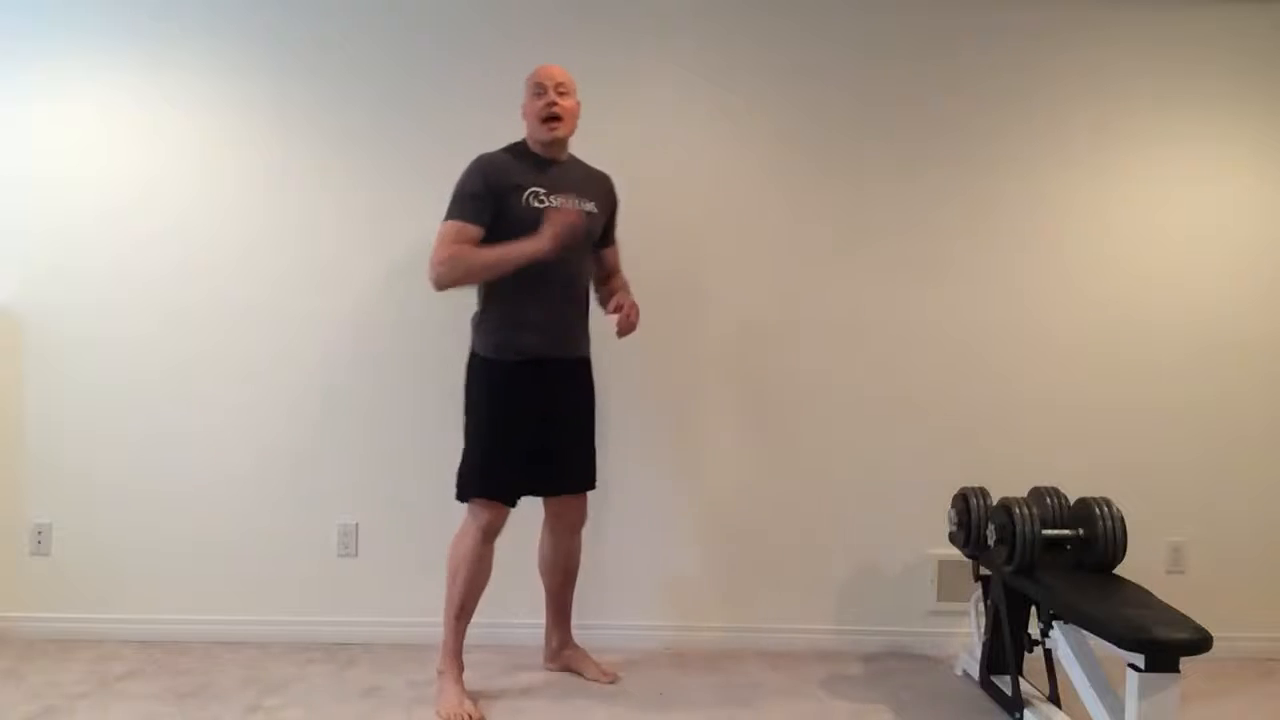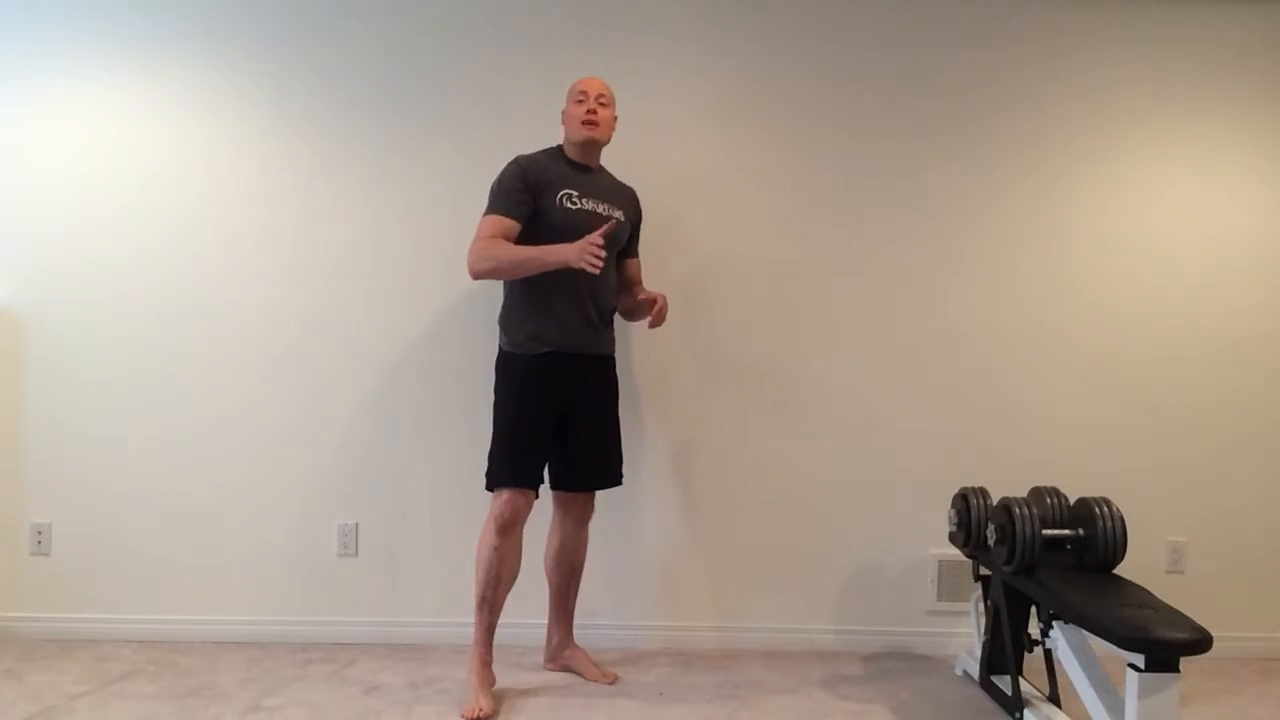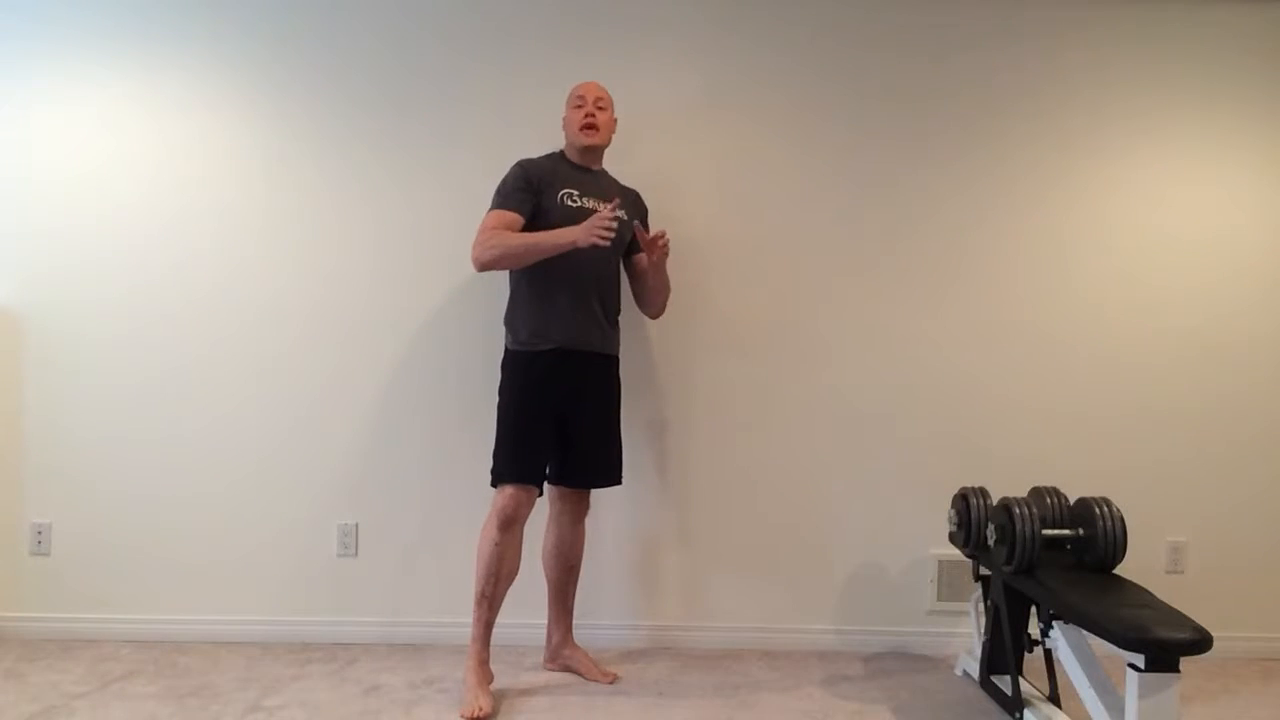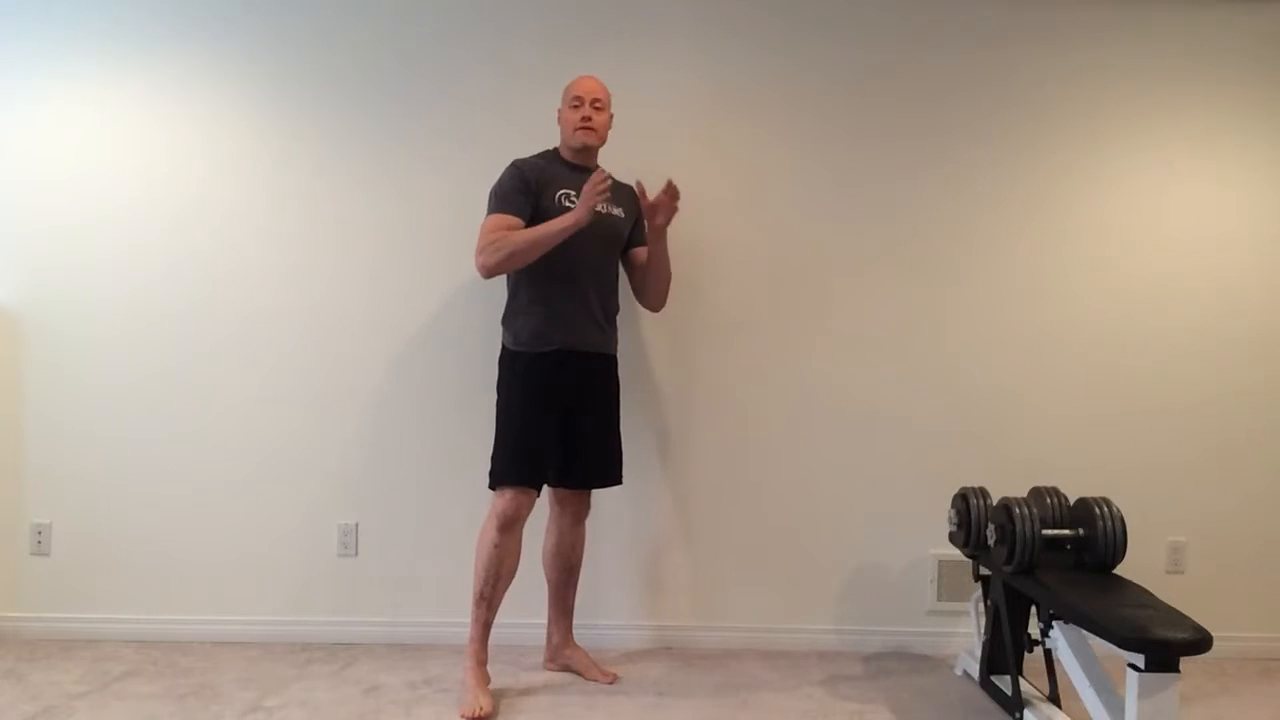
dt=0.7s
person 1, frame 1
left shoulder: (597, 186)
right shoulder: (491, 173)
left elbow: (607, 270)
right elbow: (441, 270)
left wrist: (624, 301)
right wrist: (534, 245)
left hip: (570, 369)
right hip: (502, 368)
left knee: (569, 511)
right knee: (486, 517)
left ankle: (559, 642)
person 1, frame 2
left shoulder: (624, 198)
right shoulder: (527, 173)
right elbow: (481, 259)
left wrist: (646, 302)
right wrist: (567, 252)
left hip: (595, 367)
right hip: (529, 362)
left knee: (576, 506)
right knee: (510, 507)
left ankle: (560, 642)
right ankle: (480, 662)
person 1, frame 3
left shoulder: (628, 201)
right shoulder: (532, 175)
left elbow: (653, 306)
right elbow: (484, 252)
left wrist: (656, 261)
right wrist: (576, 235)
left hip: (598, 364)
right hip: (535, 358)
left knee: (573, 501)
right knee: (512, 501)
left ankle: (560, 642)
right ankle: (477, 660)
person 1, frame 4
left shoulder: (624, 198)
right shoulder: (526, 175)
left elbow: (652, 298)
right elbow: (488, 258)
left wrist: (658, 233)
right wrist: (575, 216)
left hip: (597, 365)
right hip: (533, 360)
left knee: (573, 502)
right knee: (511, 503)
left ankle: (560, 641)
right ankle: (475, 659)
